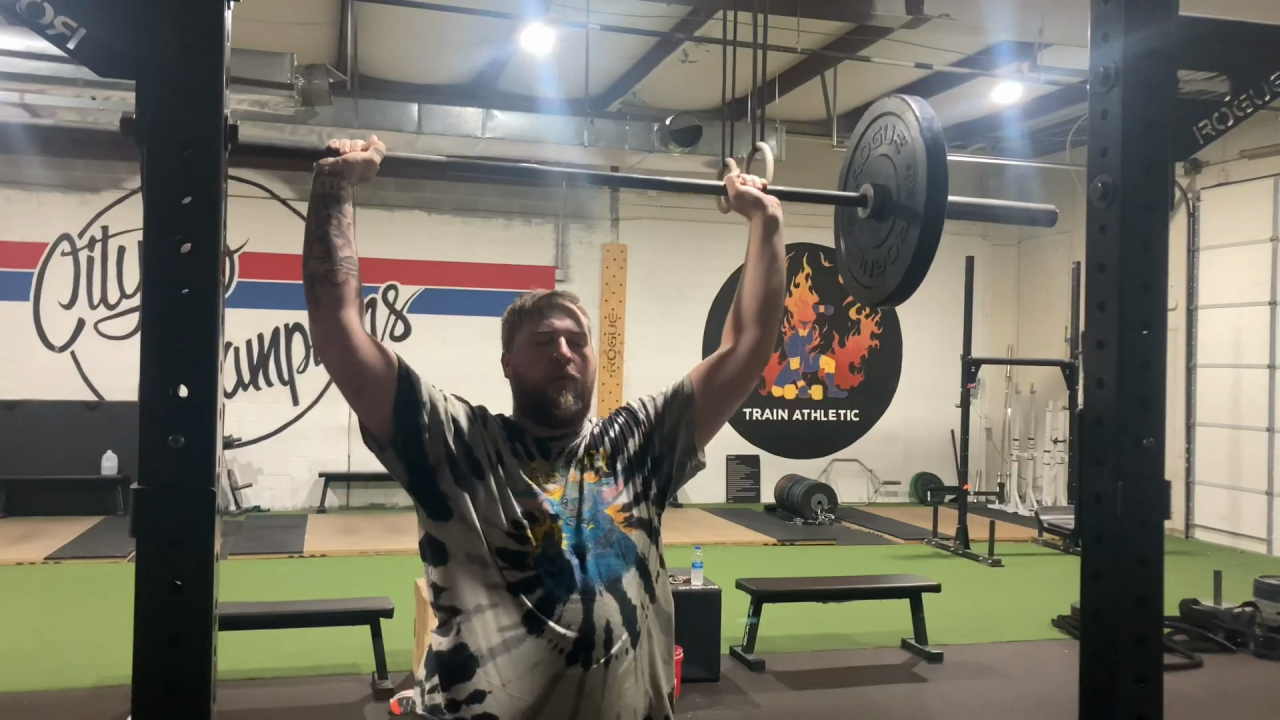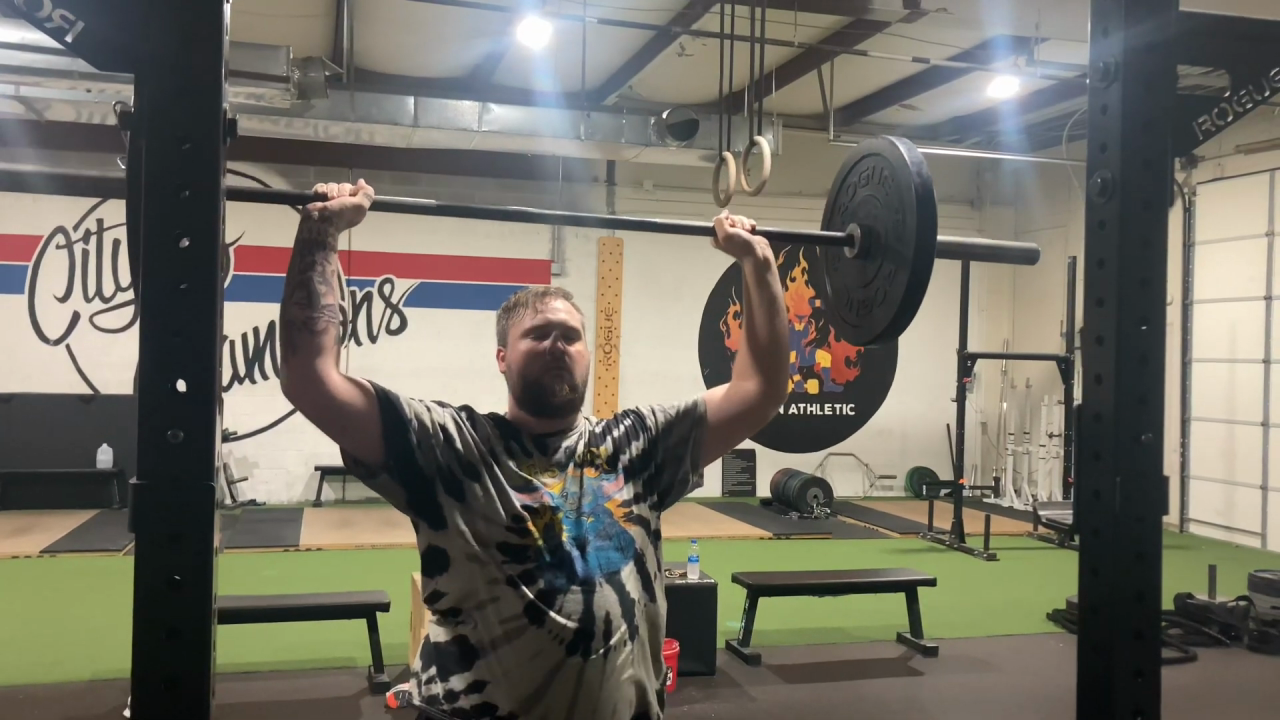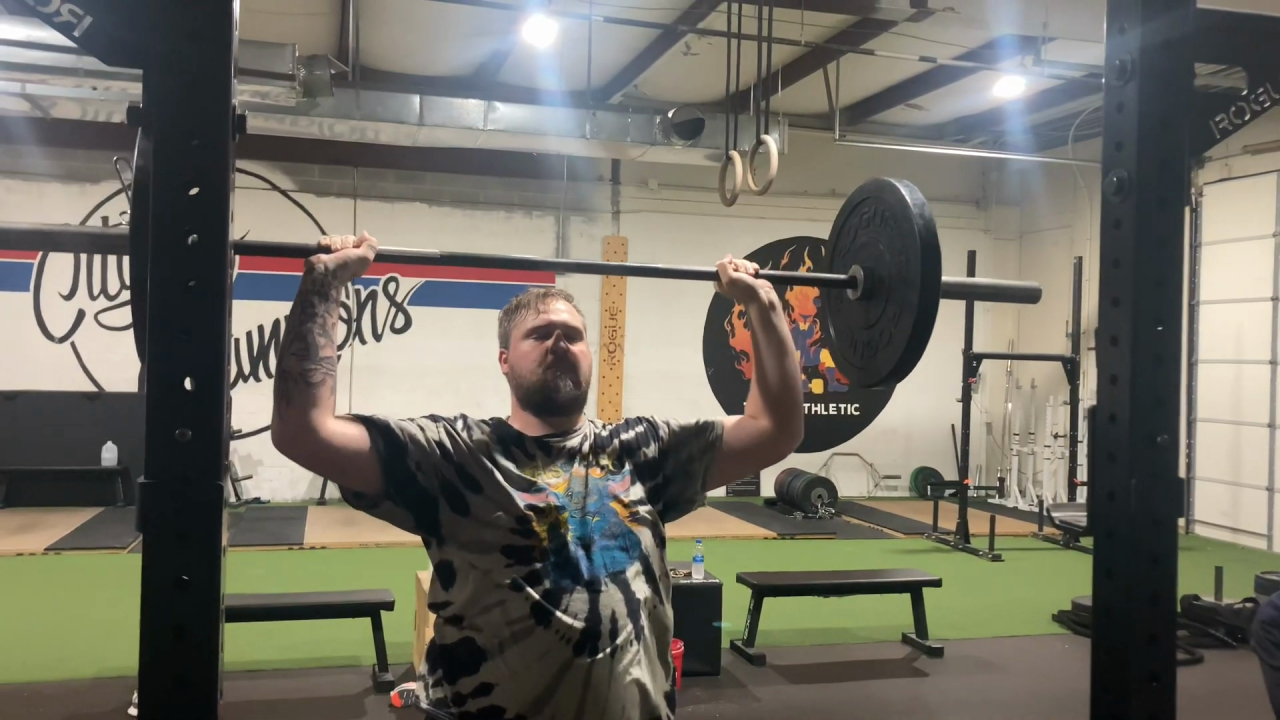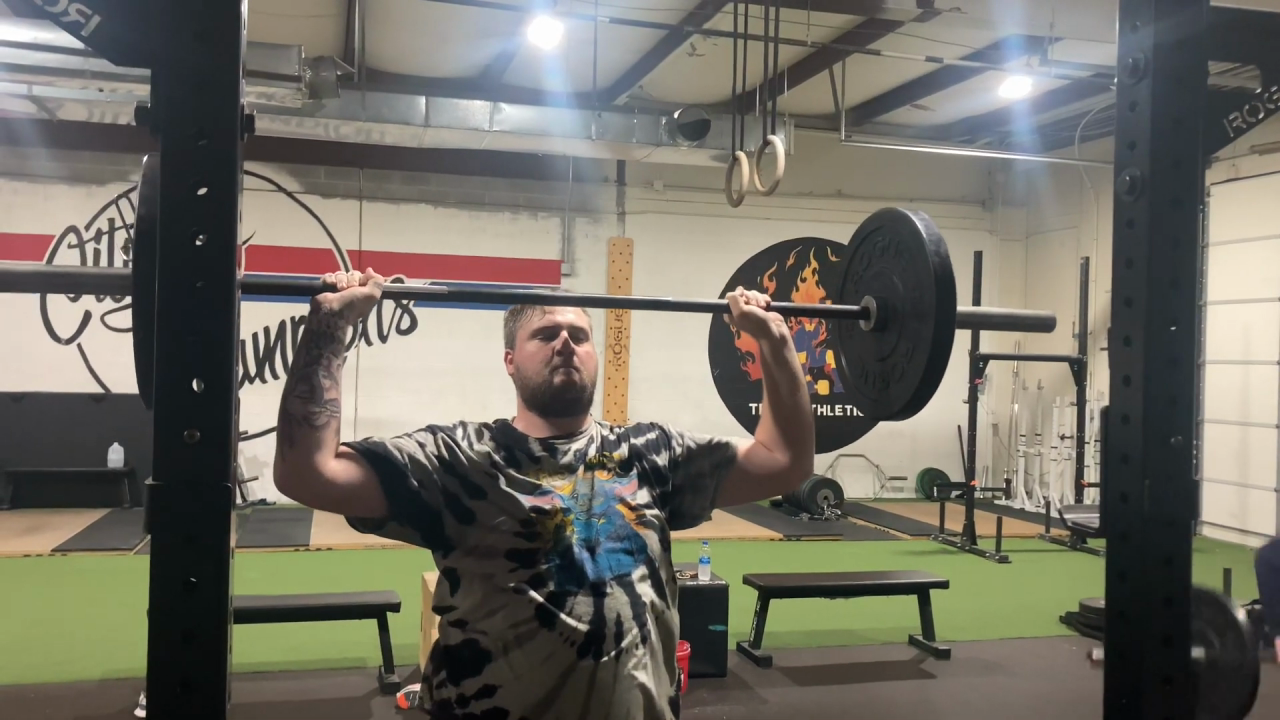
dt=1s
person 1, frame 1
left shoulder: (637, 447)
right shoulder: (458, 448)
left elbow: (746, 346)
right elbow: (337, 331)
left wrist: (765, 223)
right wrist: (335, 187)
person 1, frame 2
left shoulder: (635, 445)
right shoulder: (451, 447)
left elbow: (760, 391)
right elbow: (310, 380)
left wrist: (756, 262)
right wrist: (320, 232)
person 1, frame 3
left shoulder: (642, 450)
right shoulder: (454, 454)
left elbow: (776, 430)
right elbow: (303, 432)
left wrist: (761, 303)
right wrist: (323, 284)
person 1, frame 4
left shoulder: (650, 454)
right shoulder: (459, 458)
left elbow: (785, 461)
right elbow: (306, 472)
left wrist: (774, 338)
right wrist: (329, 323)
